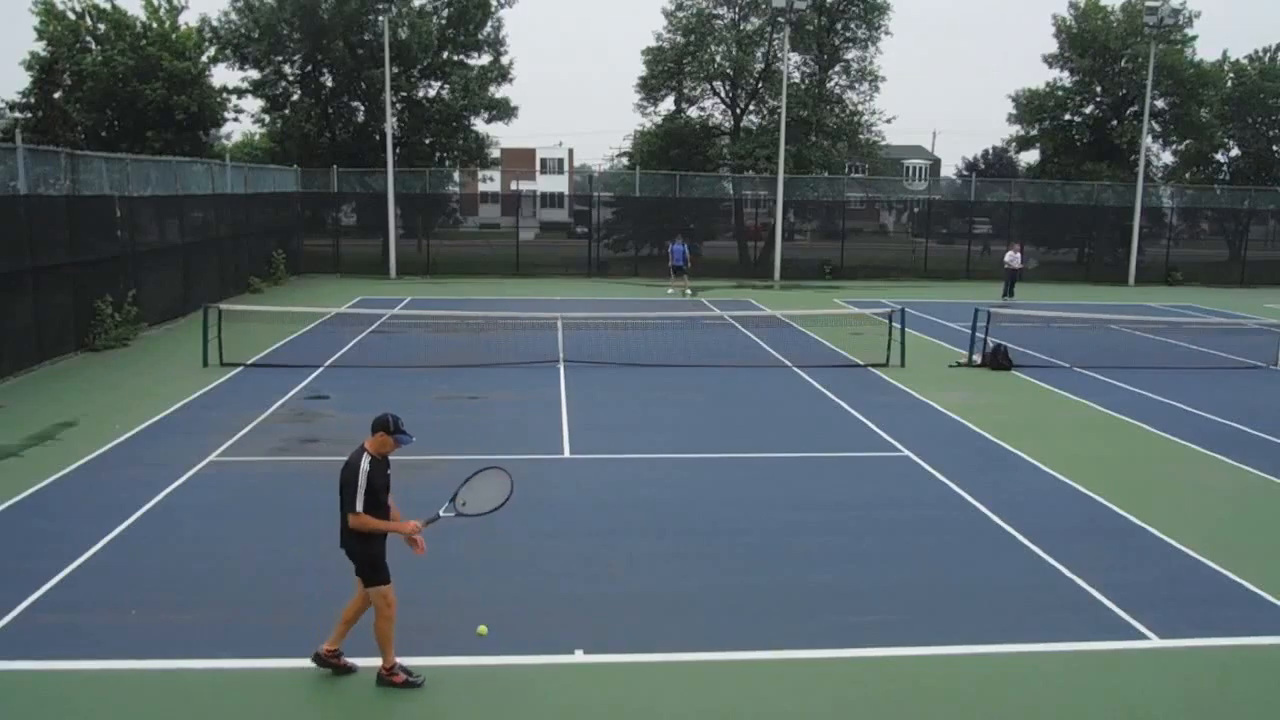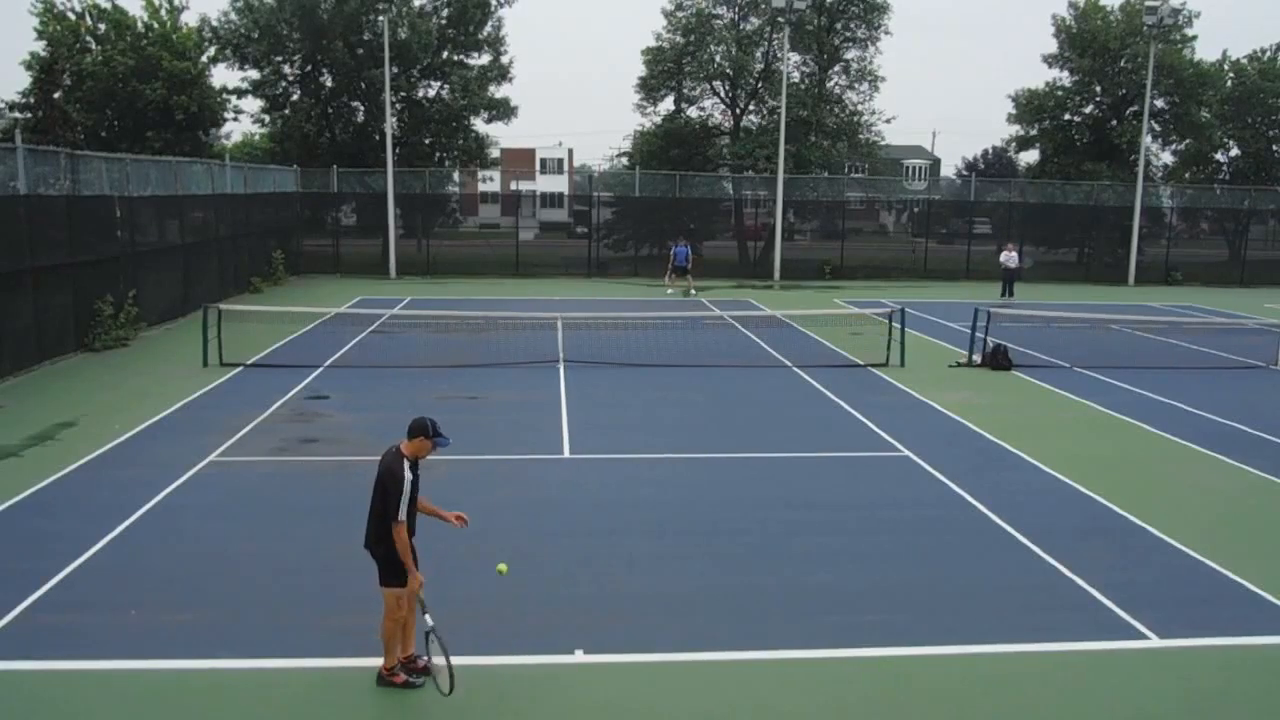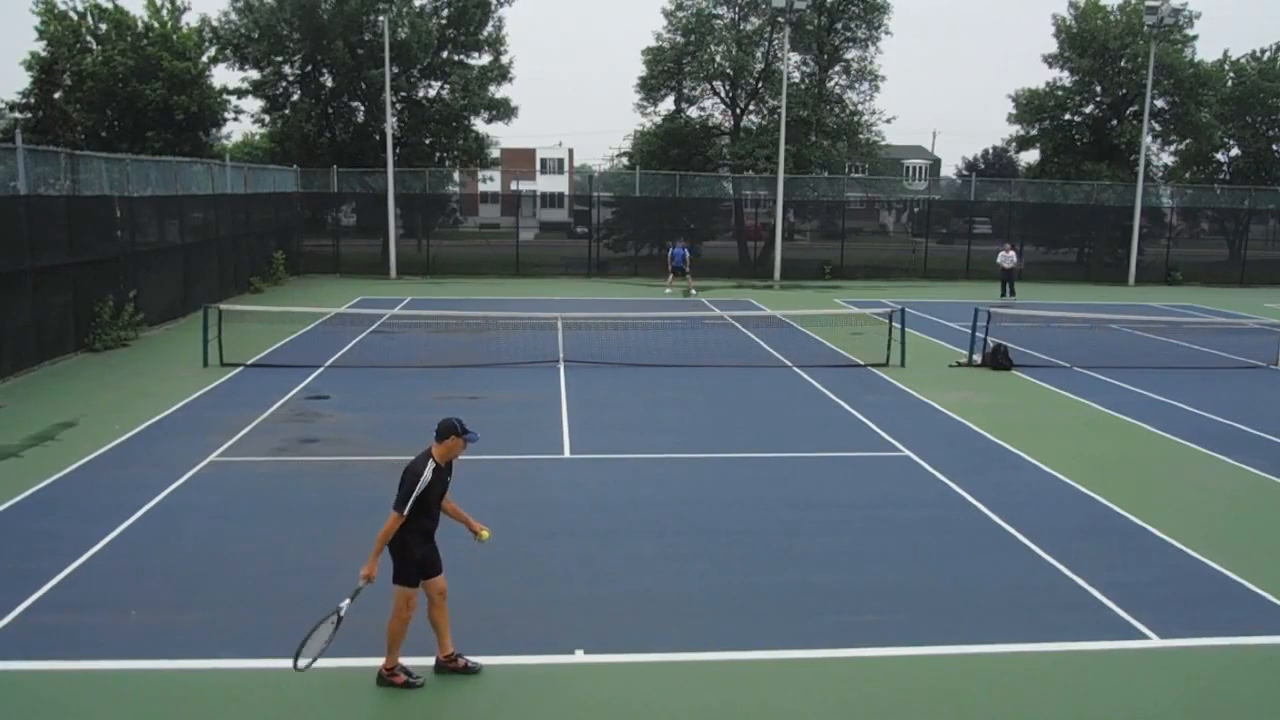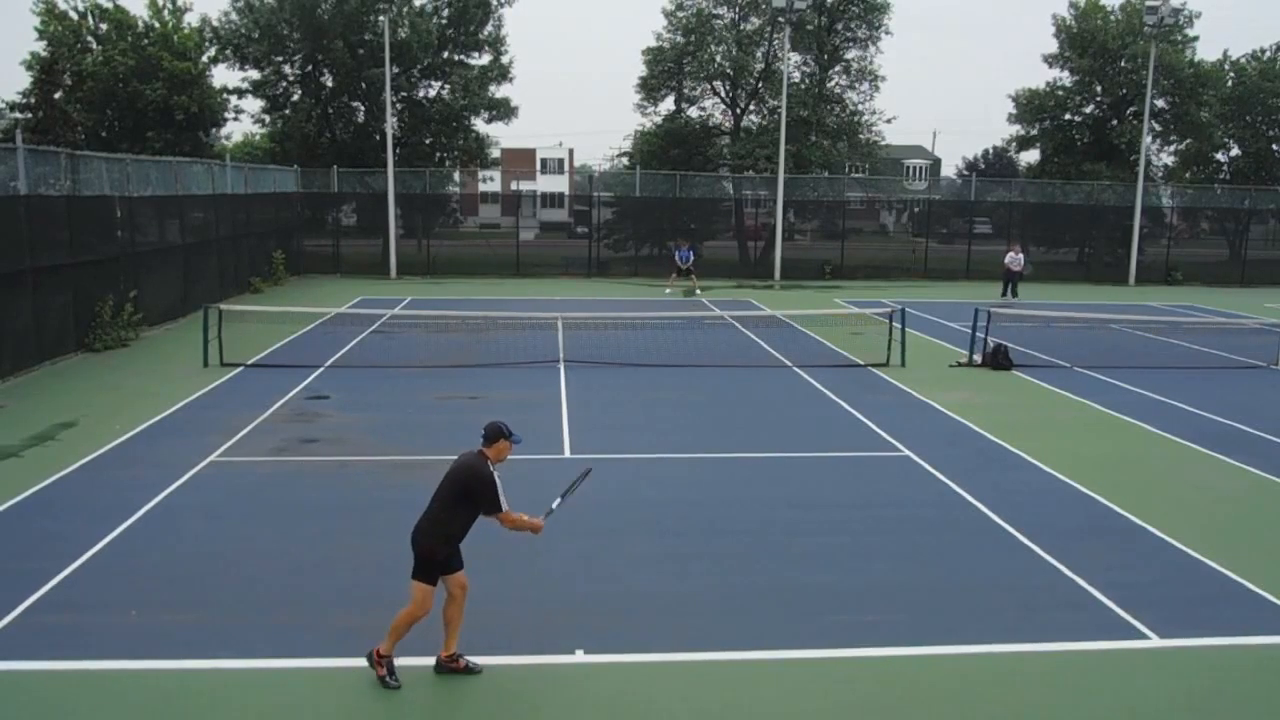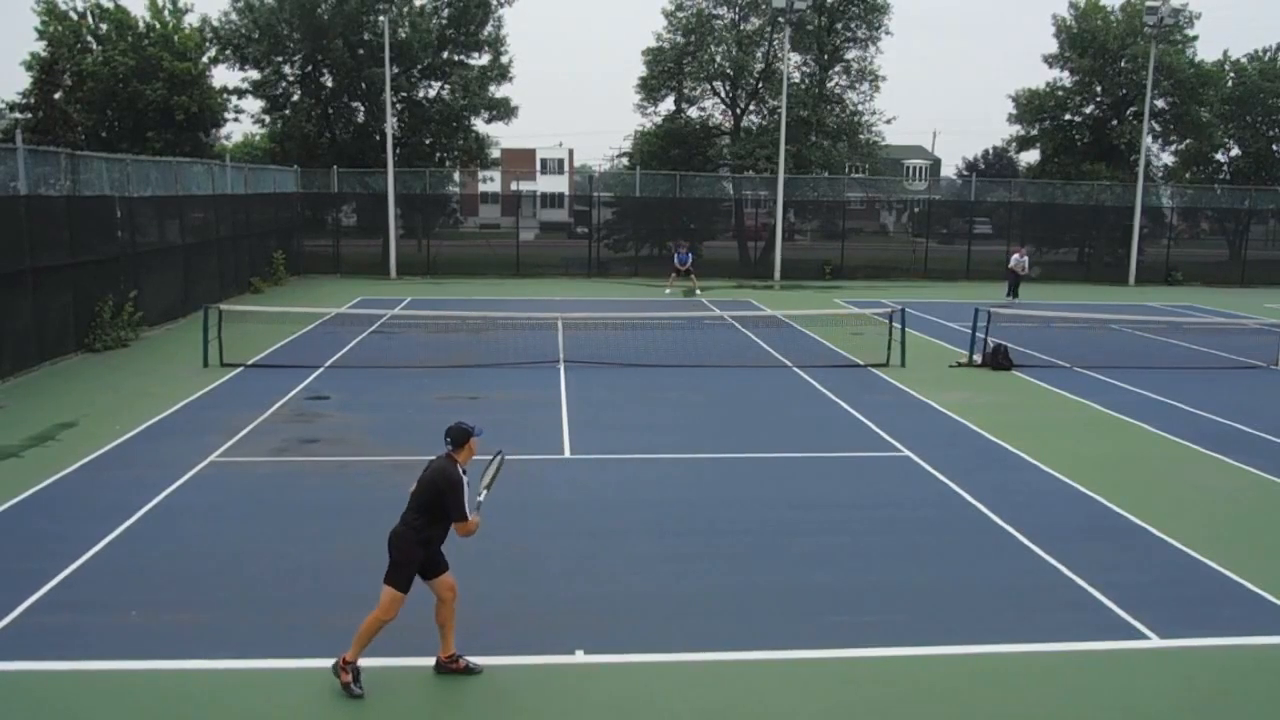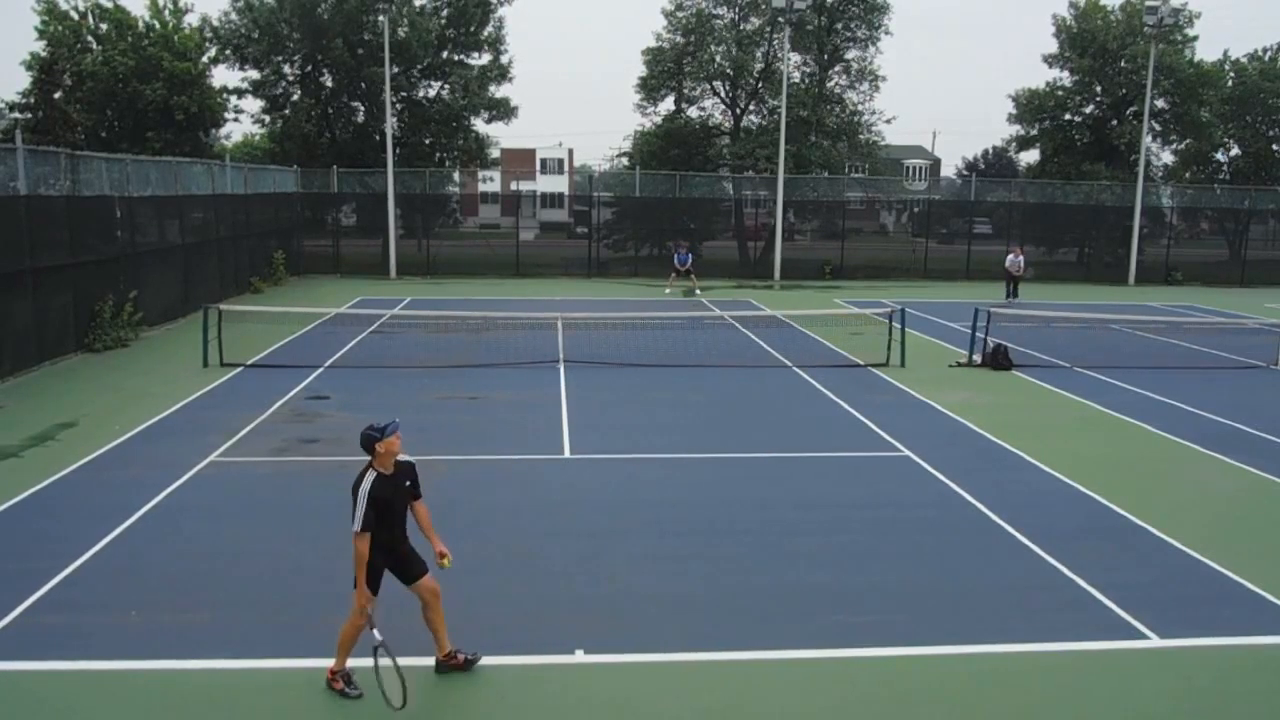
dt=0.7s
person 1, frame 1
left shoulder: (381, 459)
right shoulder: (359, 468)
right elbow: (355, 519)
left wrist: (407, 532)
right wrist: (398, 527)
left hip: (372, 542)
right hip: (364, 543)
left knee: (366, 597)
right knee: (386, 605)
left ankle: (329, 651)
right ankle: (388, 669)
person 1, frame 2
left shoulder: (404, 455)
right shoulder: (401, 473)
right elbow: (398, 528)
left wrist: (443, 514)
right wrist: (412, 571)
left hip: (398, 540)
right hip: (386, 544)
left knee: (412, 594)
right knee: (396, 608)
left ankle: (406, 658)
right ankle: (389, 671)
person 1, frame 3
left shoulder: (445, 463)
right shoulder: (421, 473)
right elbow: (395, 519)
left wrist: (470, 523)
right wrist: (373, 560)
left hip: (426, 541)
right hip: (407, 544)
left knee: (439, 593)
right knee: (405, 608)
left ankle: (447, 657)
right ankle: (389, 669)
person 1, frame 4
left shoulder: (473, 460)
right shoulder: (484, 474)
right elbow: (507, 521)
left wrist: (517, 517)
right wrist: (532, 525)
left hip: (444, 538)
right hip: (430, 540)
left knee: (458, 589)
right knee: (420, 606)
left ankle: (448, 657)
right ankle: (381, 655)
person 1, frame 5
left shoulder: (440, 463)
right shoulder: (456, 478)
left elbow: (415, 491)
right elbow: (463, 530)
left wrist: (459, 518)
right wrist: (474, 522)
left hip: (423, 542)
right hip: (407, 545)
left knee: (448, 592)
right knee: (387, 611)
left ankle: (448, 658)
right ankle: (347, 663)
person 1, frame 6
left shoulder: (407, 467)
right shoulder: (366, 487)
left elbow: (416, 505)
right elbow: (361, 539)
left wrist: (435, 541)
right wrist: (361, 587)
left hip: (400, 547)
right hip: (373, 553)
left knee: (431, 595)
right knee: (361, 615)
left ankle: (446, 656)
right ankle: (337, 672)
